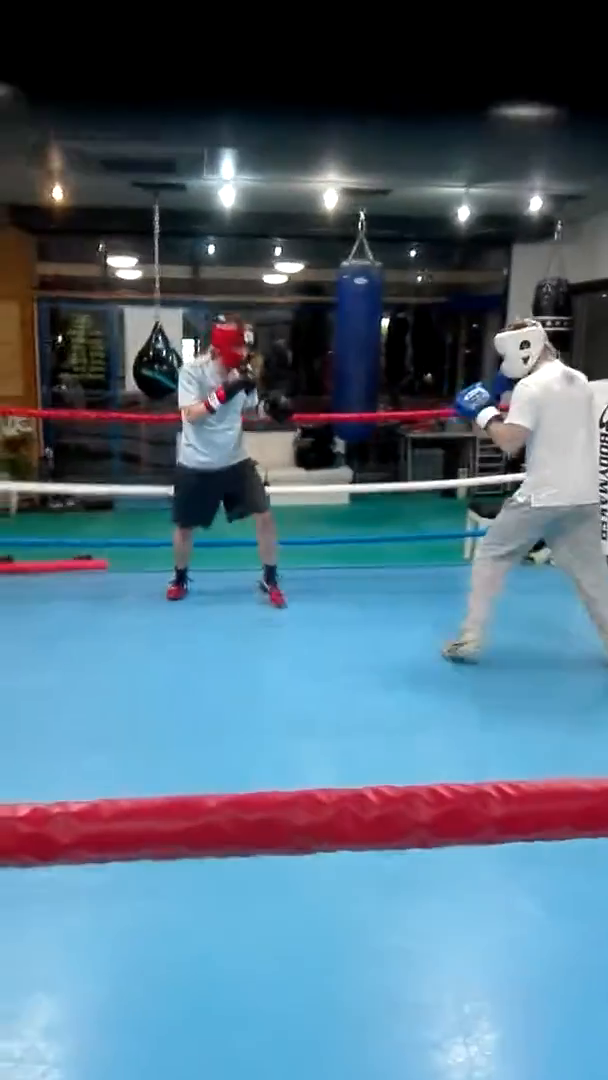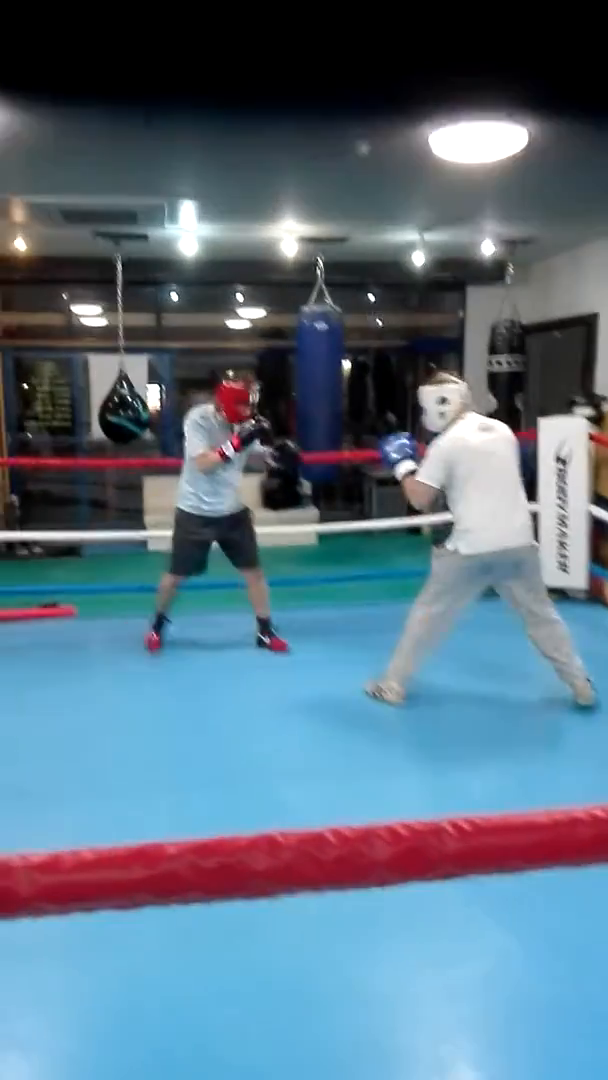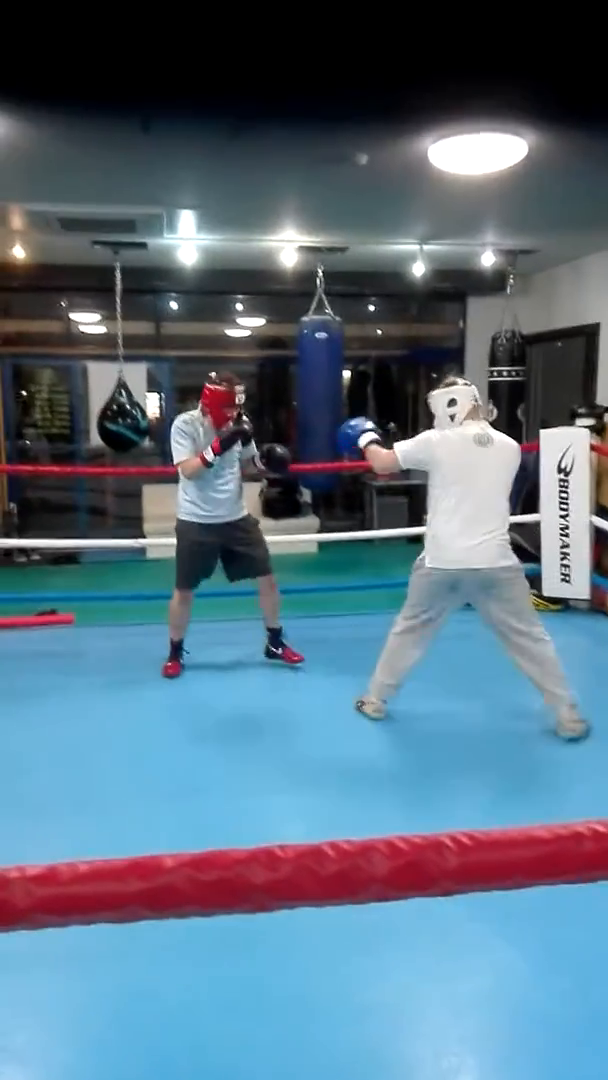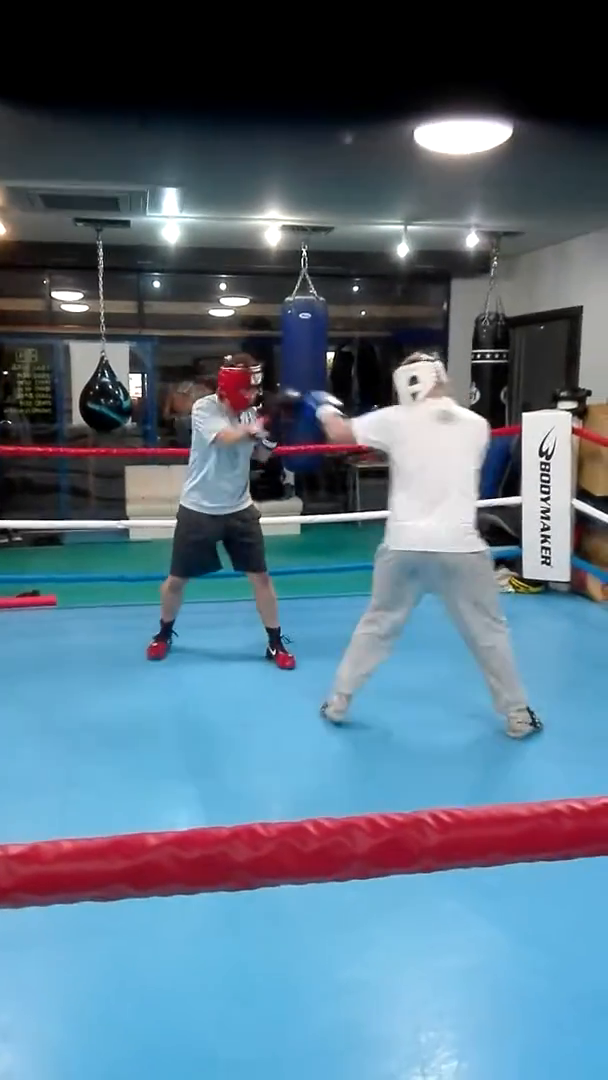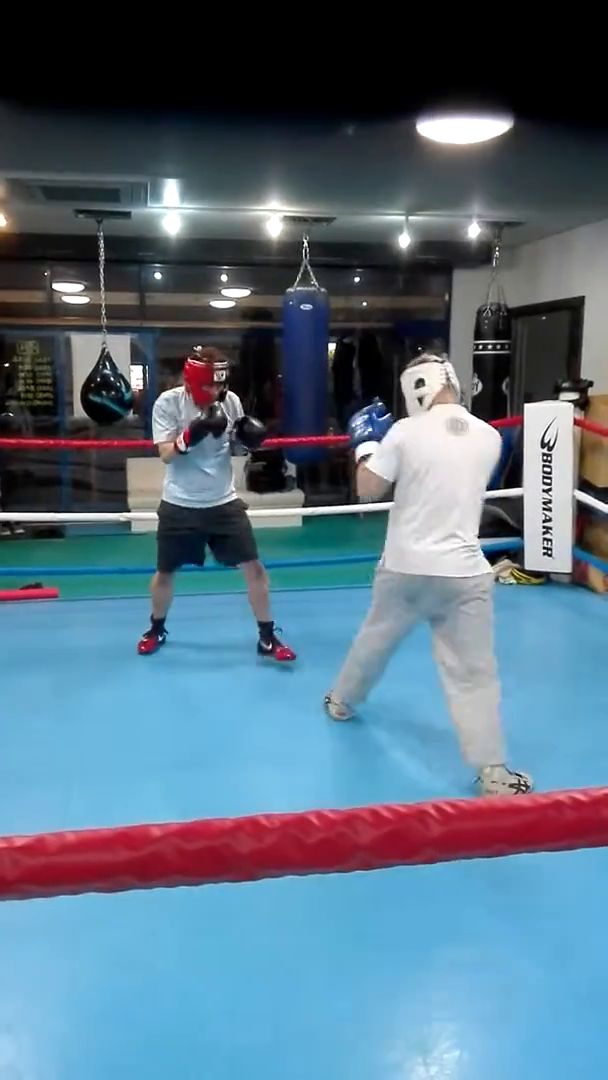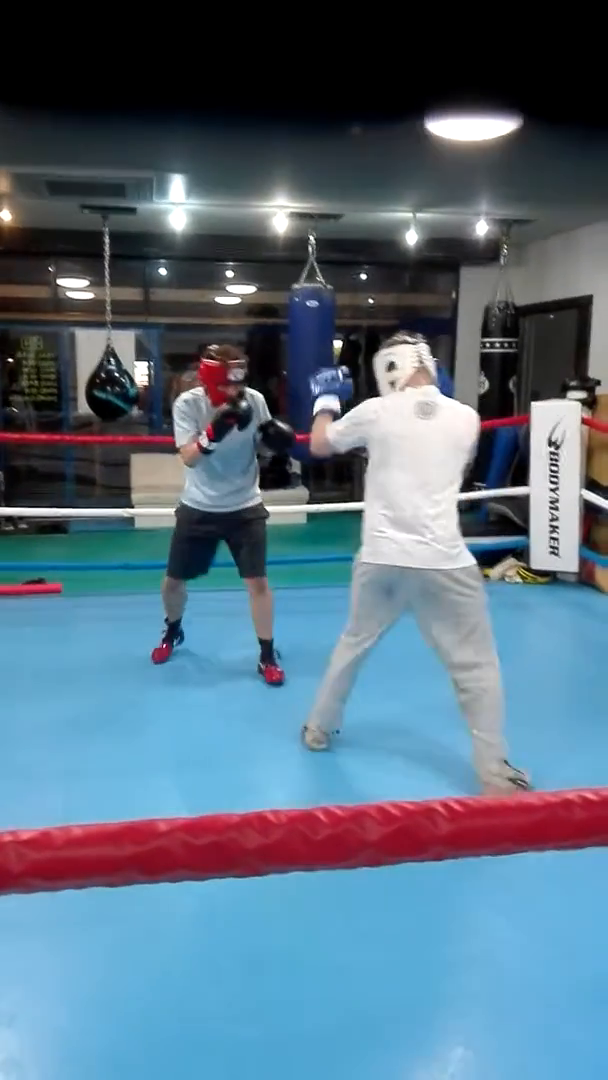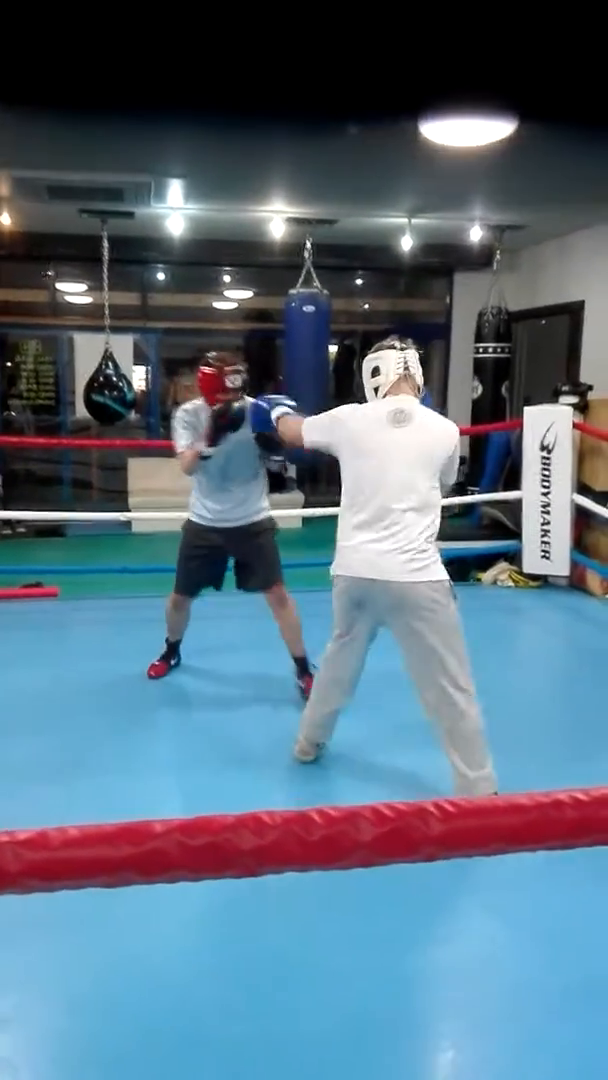
dt=0.4s
person 1, frame 1
left shoulder: (530, 387)
right shoulder: (579, 381)
left elbow: (510, 442)
left wrist: (483, 412)
right wrist: (508, 392)
left hip: (542, 498)
left knee: (490, 558)
left ankle: (470, 638)
person 1, frame 2
left shoulder: (446, 444)
right shoulder: (503, 431)
left elbow: (420, 500)
left wrist: (401, 463)
left hip: (473, 548)
right hip: (519, 543)
left knee: (429, 613)
right knee: (541, 615)
left ankle: (393, 685)
right ankle: (580, 684)
person 1, frame 3
left shoulder: (436, 441)
right shoulder: (509, 448)
left elbow: (382, 464)
left wrist: (365, 435)
left hip: (443, 563)
right hip: (496, 564)
left knee: (409, 631)
right knee: (528, 637)
left ankle: (374, 699)
right ankle: (566, 713)
person 1, frame 4
left shoulder: (398, 419)
right shoulder: (477, 425)
left elbow: (339, 432)
left wrist: (324, 407)
left hip: (405, 546)
right hip: (459, 547)
left knee: (377, 625)
right knee: (488, 630)
left ankle: (339, 700)
right ankle: (516, 713)
person 1, frame 5
left shoulder: (405, 432)
right shoulder: (489, 437)
left elbow: (367, 491)
left wrist: (365, 441)
left hip: (404, 566)
right hip: (462, 572)
left knee: (375, 639)
right knee: (474, 673)
left ankle: (342, 701)
right ankle: (492, 773)
person 1, frame 6
left shoulder: (377, 412)
right shoulder: (465, 417)
left elbow: (319, 444)
left wrist: (327, 397)
left hip: (382, 560)
right hip: (443, 564)
left knee: (353, 645)
right knee: (477, 665)
left ankle: (318, 728)
right ankle: (494, 769)
person 1, frame 7
left shoulder: (348, 419)
right shoulder: (444, 430)
left elbow: (295, 433)
left wrist: (276, 411)
left hip: (354, 572)
right hip: (415, 578)
left knee: (341, 661)
right knee: (450, 688)
left ankle: (309, 741)
right ankle: (478, 793)
person 2, frame 1
left shoulder: (242, 370)
right shoulder: (192, 370)
left elbow: (249, 409)
right elbow: (192, 415)
left wrist: (269, 408)
right wrist: (224, 391)
left hip: (235, 461)
right hip: (196, 465)
left knee: (264, 517)
right knee: (185, 527)
left ankle: (270, 580)
right ankle: (180, 578)
person 2, frame 2
left shoulder: (245, 422)
right shoulder: (199, 418)
left elbow: (251, 458)
right elbow: (204, 464)
right wrist: (239, 441)
left hip: (232, 510)
right hip: (195, 511)
left knee: (254, 570)
right knee: (177, 575)
left ankle: (266, 631)
right ankle: (158, 623)
person 2, frame 3
left shoulder: (241, 423)
right shoulder: (185, 424)
right elbow: (188, 470)
left wrist: (266, 458)
right wrist: (219, 444)
left hip: (235, 517)
right hip: (195, 521)
left knee: (267, 579)
right knee: (184, 589)
left ankle: (275, 642)
right ankle: (175, 652)
person 2, frame 4
left shoulder: (253, 410)
right shoulder: (204, 408)
left elbow: (260, 455)
right elbow: (230, 438)
left wrist: (268, 435)
right wrist: (265, 420)
left hip: (239, 508)
right hip: (199, 508)
left knee: (260, 575)
right knee: (178, 577)
left ankle: (276, 642)
right ankle: (164, 633)
person 2, frame 5
left shoulder: (230, 400)
right shoulder: (168, 402)
right elbow: (166, 454)
left wrist: (249, 438)
right wrist: (192, 434)
left hip: (223, 502)
right hip: (180, 504)
left knee: (253, 567)
right knee: (164, 572)
left ankle: (268, 637)
right ankle: (156, 629)
person 2, frame 6
left shoulder: (254, 401)
right shoulder: (188, 403)
left elbow: (261, 448)
right elbow: (189, 457)
left wrist: (274, 439)
right wrist: (214, 431)
left hip: (244, 507)
right hip: (198, 507)
left knee: (258, 581)
right knee: (174, 578)
left ankle: (267, 655)
right ankle: (173, 631)
person 2, frame 7
left shoulder: (254, 410)
right shoulder: (188, 414)
left elbow: (268, 461)
right elbow: (187, 466)
left wrist: (273, 447)
right wrist: (211, 435)
left hip: (252, 520)
right hip: (205, 523)
left knee: (277, 594)
right knee: (180, 596)
left ankle: (304, 671)
right ankle: (171, 651)
